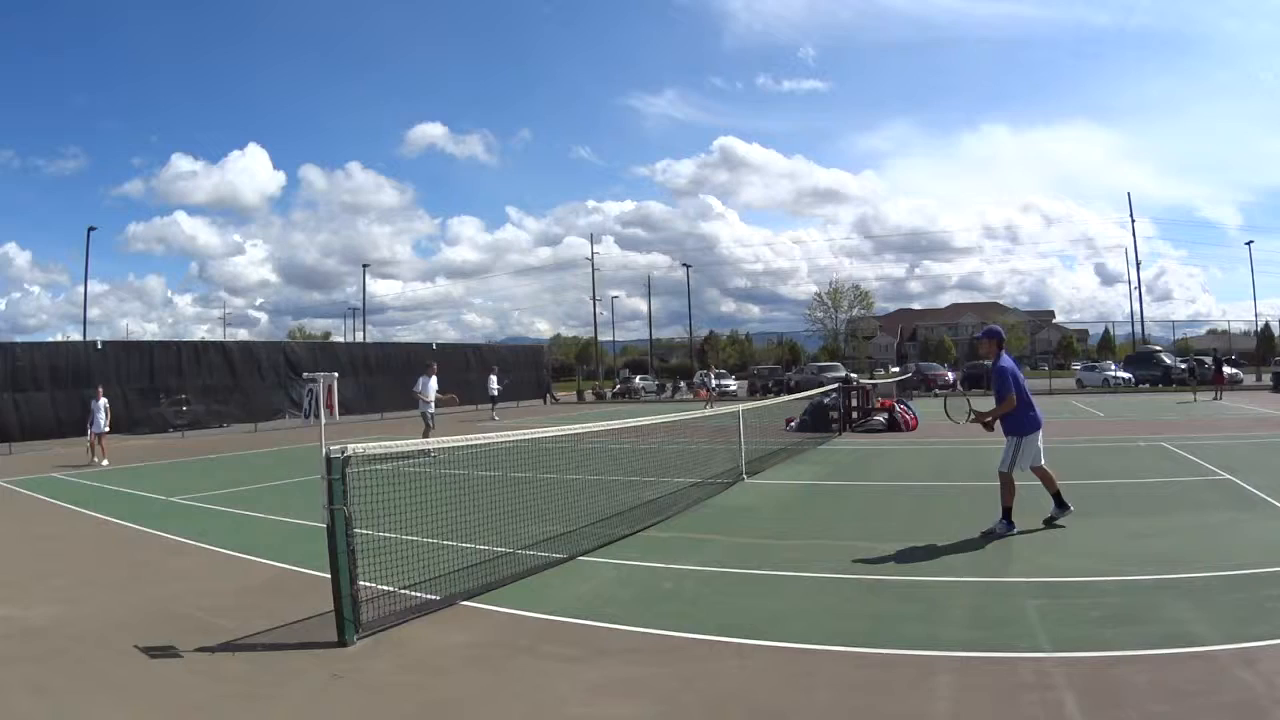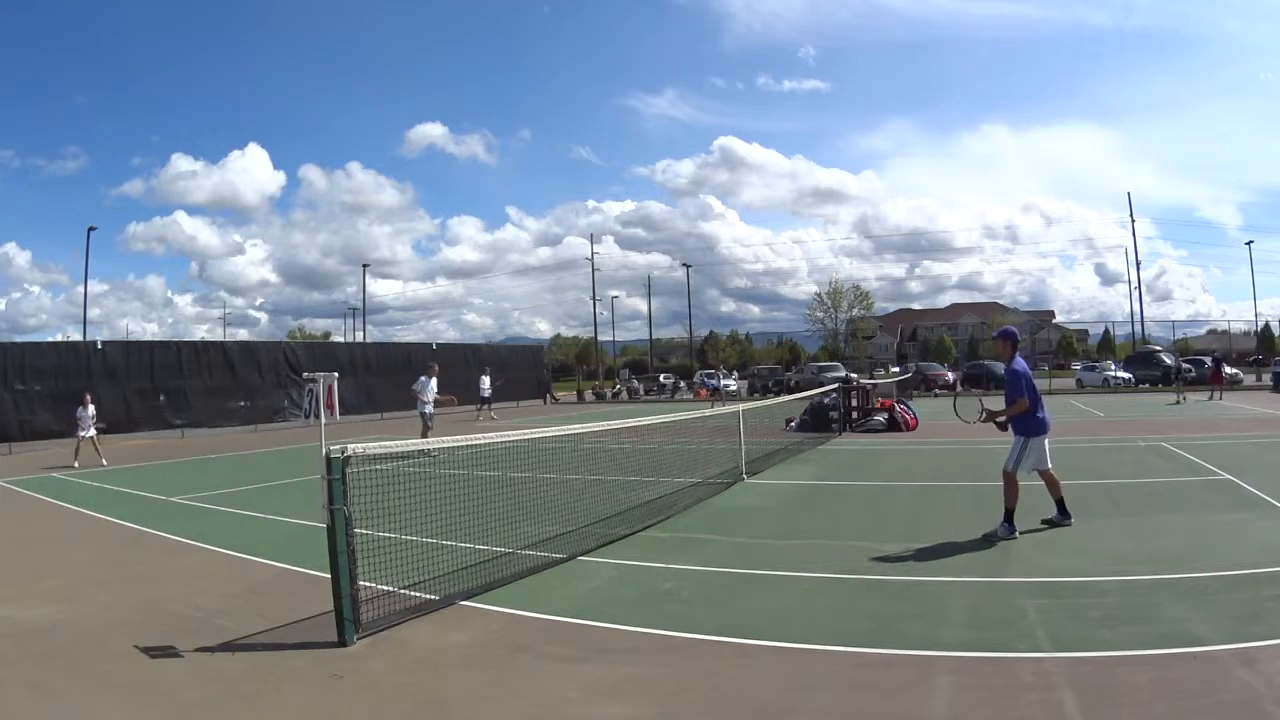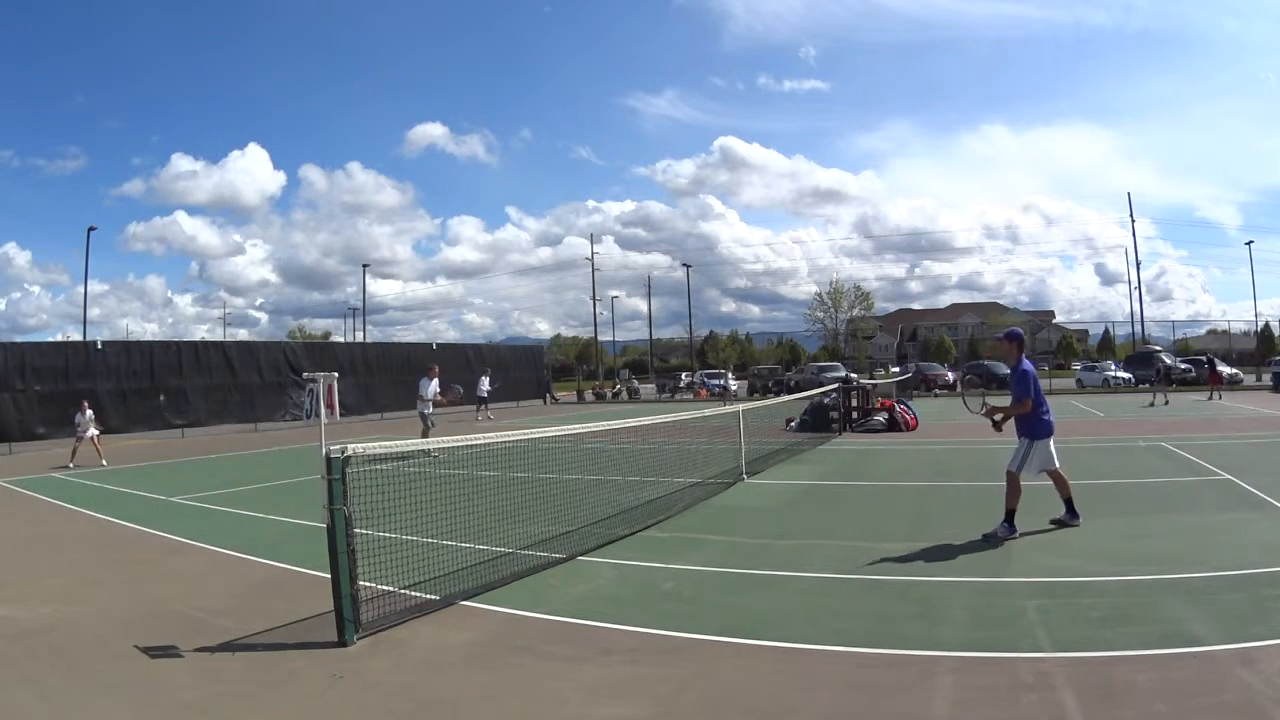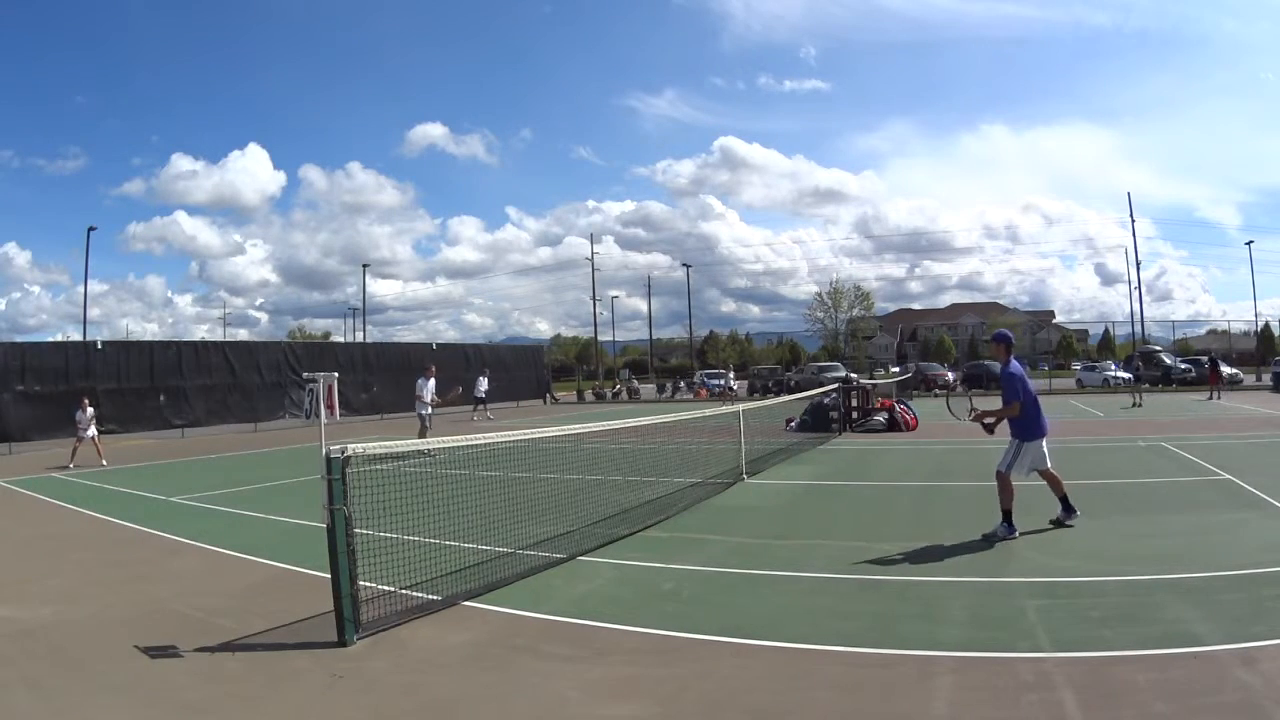
dt=0.7s
person 1, frame 1
left shoulder: (1001, 368)
right shoulder: (1003, 363)
left elbow: (1011, 402)
left wrist: (986, 415)
right wrist: (993, 419)
left hip: (1021, 428)
right hip: (1030, 424)
left knee: (1005, 473)
right knee: (1038, 467)
left ankle: (1007, 523)
right ankle: (1061, 505)
person 1, frame 2
left shoulder: (1015, 370)
right shoulder: (1016, 365)
left elbow: (1022, 404)
left wrist: (997, 415)
right wrist: (1005, 419)
left hip: (1029, 430)
right hip: (1037, 426)
left knee: (1009, 473)
right knee: (1044, 470)
left ankle: (1008, 525)
right ankle: (1063, 513)
person 1, frame 3
left shoulder: (1023, 371)
right shoulder: (1017, 368)
left elbow: (1026, 406)
right elbow: (1017, 402)
left wrist: (998, 410)
right wrist: (1003, 419)
left hip: (1034, 431)
right hip: (1041, 428)
left knee: (1012, 474)
right knee: (1053, 470)
left ankle: (1008, 526)
right ankle: (1071, 513)
person 1, frame 4
left shoulder: (1010, 373)
right shoulder: (1011, 369)
left elbow: (1014, 409)
right elbow: (1011, 406)
left wrist: (986, 415)
right wrist: (994, 423)
left hip: (1026, 433)
right hip: (1035, 429)
left knee: (1002, 474)
right knee: (1045, 470)
left ankle: (1007, 526)
right ankle: (1068, 510)
